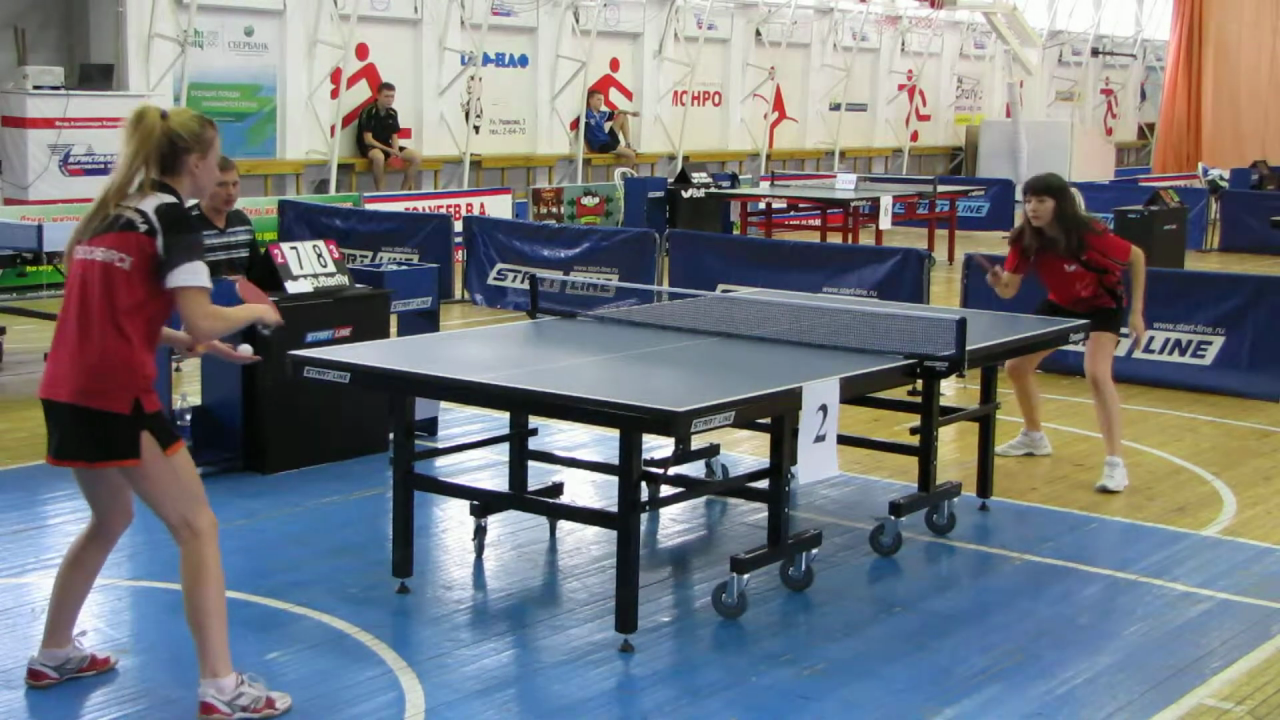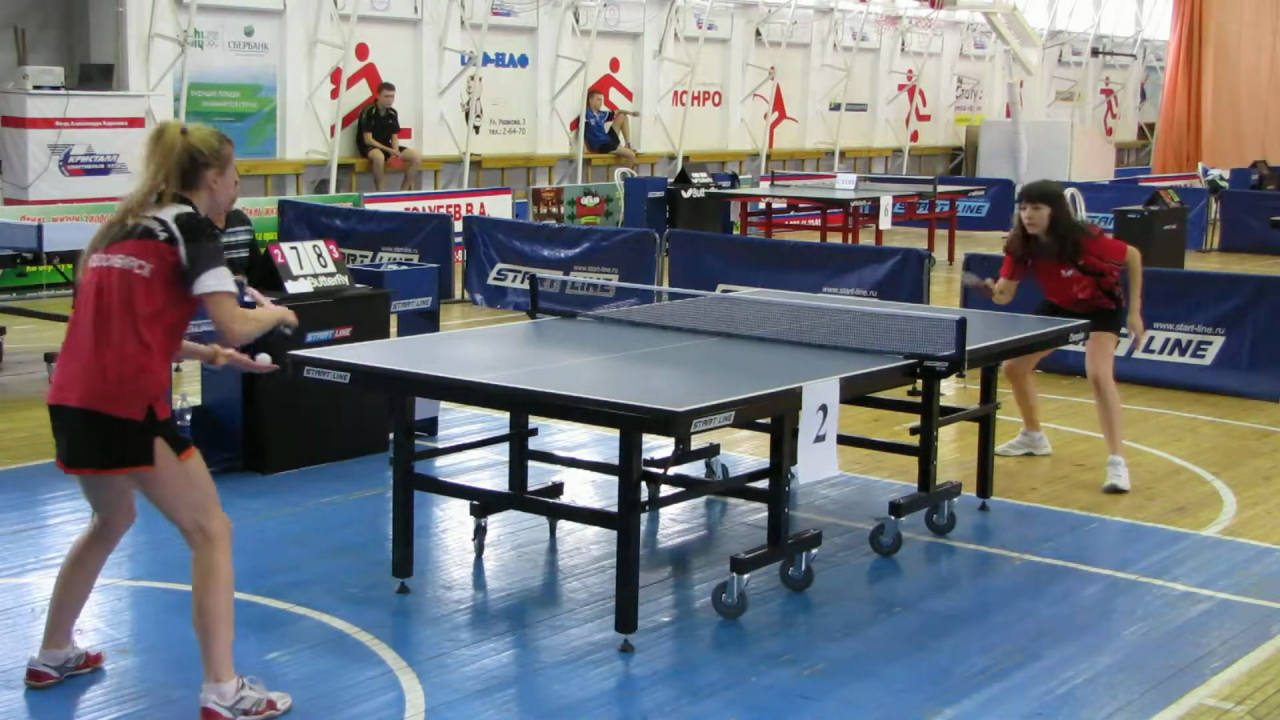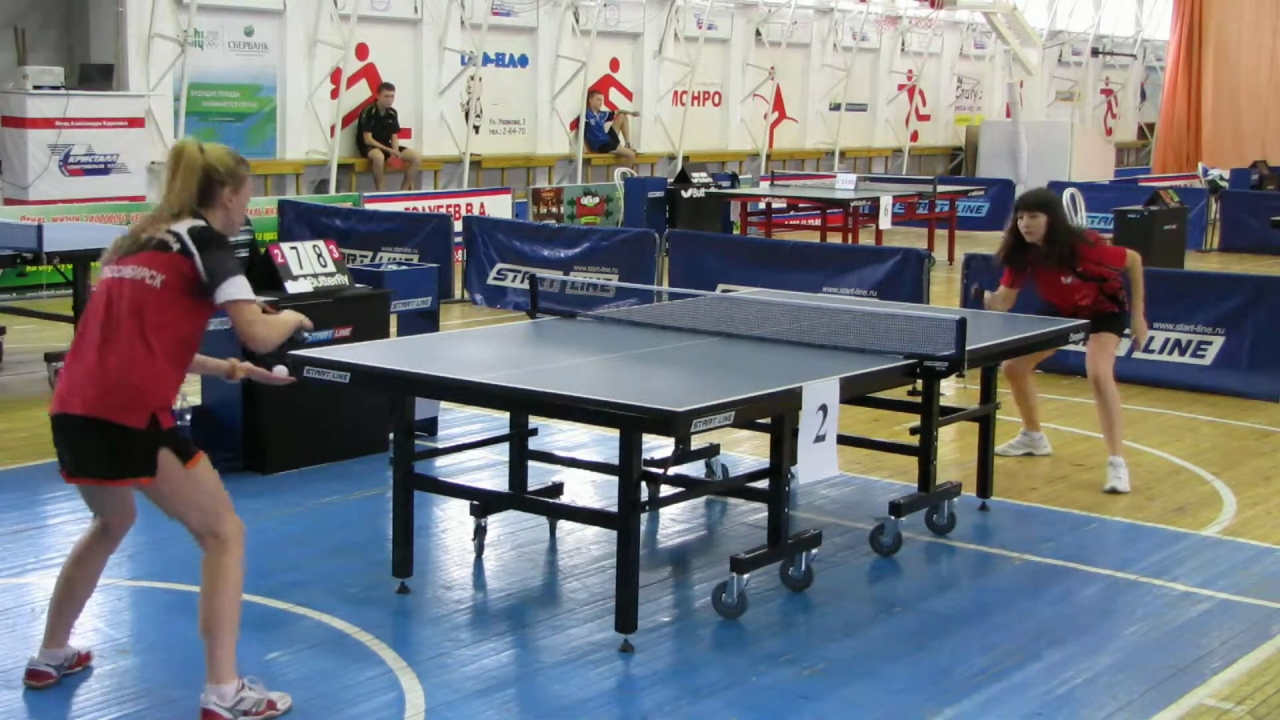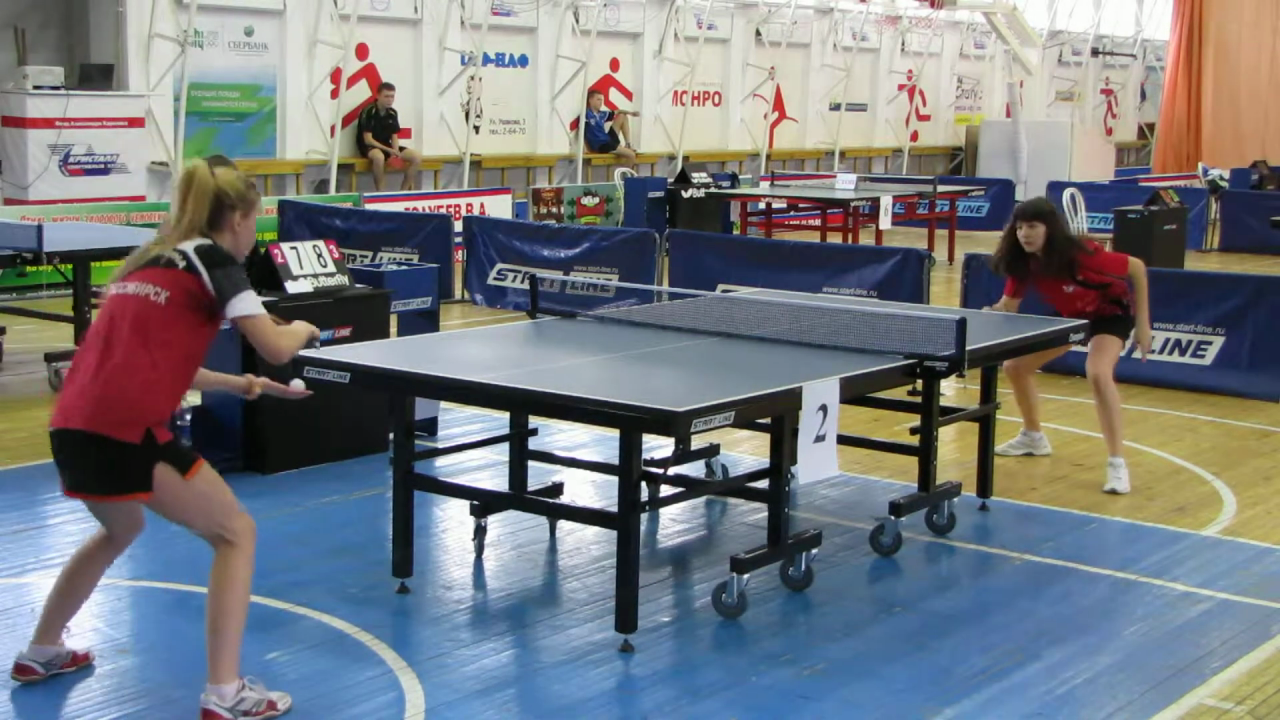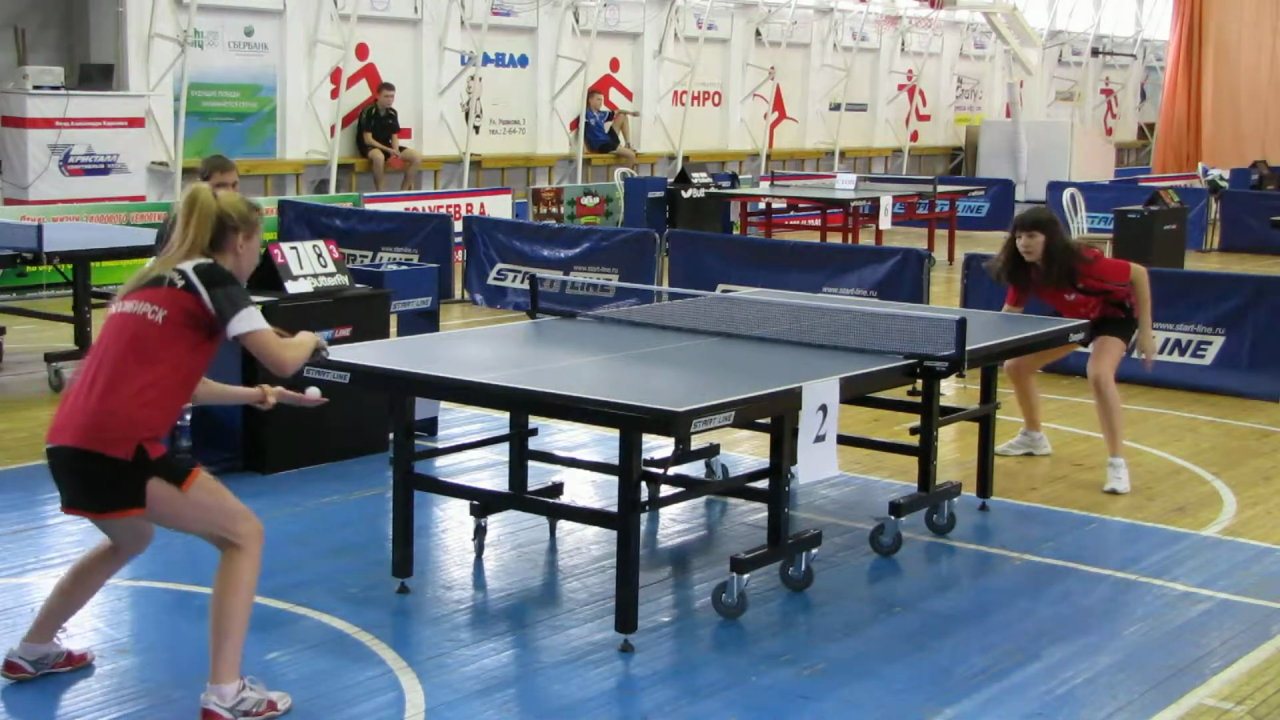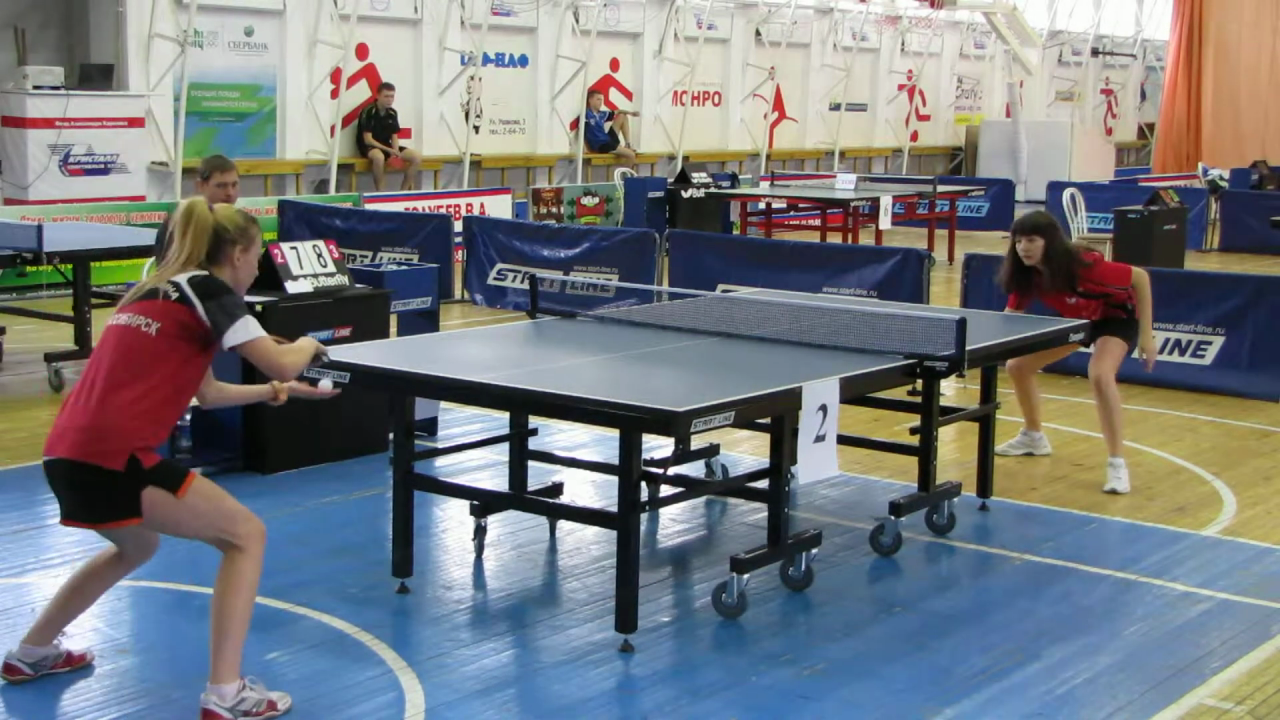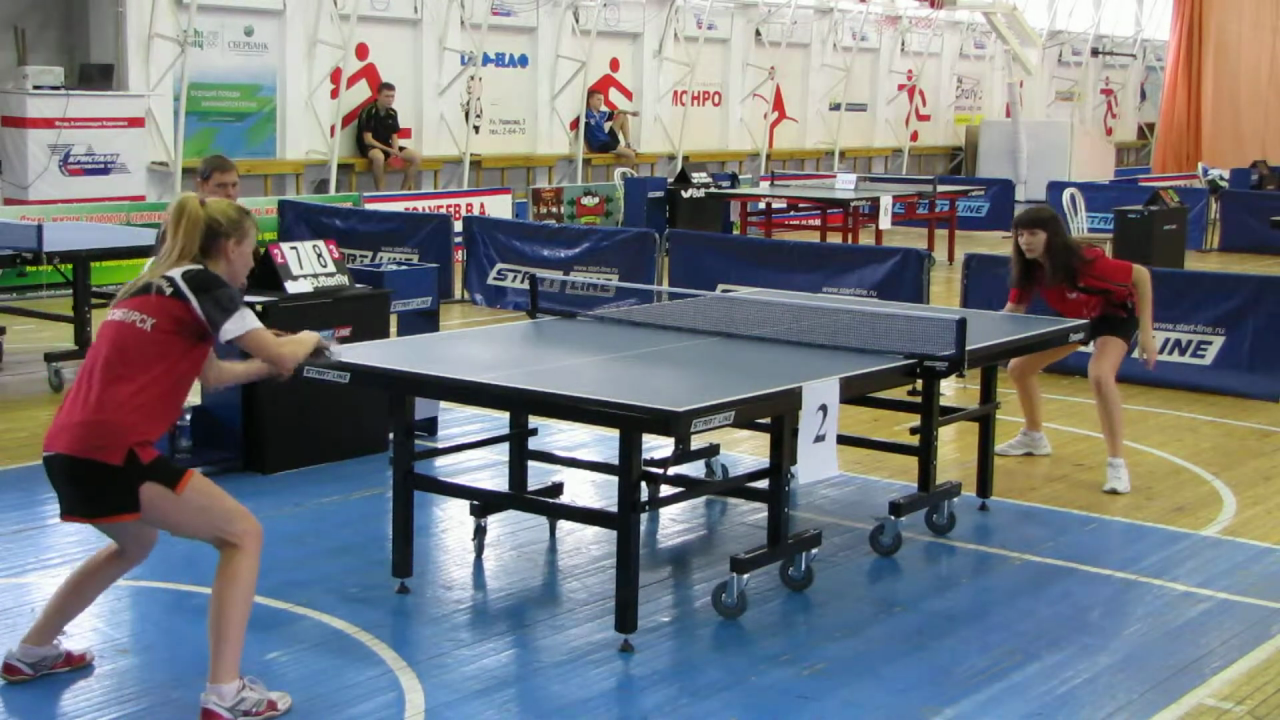
dt=0.1s
person 1, frame 1
left shoulder: (109, 211)
right shoulder: (171, 217)
right elbow: (203, 323)
left wrist: (184, 341)
right wrist: (253, 311)
left hip: (65, 392)
right hip: (117, 397)
left knee: (110, 519)
right knee: (196, 528)
left ankle: (53, 654)
person 1, frame 2
left shoulder: (122, 226)
right shoulder: (189, 227)
right elbow: (237, 328)
left wrist: (202, 352)
right wrist: (272, 311)
left hip: (70, 402)
right hip: (126, 408)
left knee: (113, 520)
right knee: (210, 532)
left ankle: (52, 655)
person 1, frame 3
left shoulder: (137, 240)
right shoulder: (202, 240)
right elbow: (259, 336)
left wrist: (221, 366)
right wrist: (289, 318)
left hip: (73, 410)
right hip: (130, 416)
left knee: (112, 523)
right knee: (223, 534)
left ankle: (50, 655)
person 1, frame 4
left shoulder: (150, 260)
right shoulder: (210, 259)
right elbow: (276, 348)
left wrist: (239, 384)
right wrist: (299, 329)
left hip: (72, 428)
right hip: (126, 433)
left knee: (118, 530)
right knee: (236, 534)
left ankle: (41, 651)
person 1, frame 5
left shoulder: (155, 280)
right shoulder: (210, 278)
right elbow: (281, 361)
left wrist: (252, 395)
right wrist: (306, 339)
left hip: (68, 443)
right hip: (120, 448)
left knee: (129, 539)
right knee: (243, 536)
person 1, frame 6
left shoulder: (153, 292)
right shoulder: (205, 290)
left elbow: (196, 388)
right elbow: (281, 364)
left wrist: (265, 392)
right wrist: (306, 346)
left hip: (66, 455)
right hip: (114, 458)
left knee: (136, 547)
right knee: (245, 537)
person 1, frame 7
left shoulder: (151, 286)
right shoulder: (201, 284)
left elbow: (208, 370)
right elbow: (281, 358)
left wrist: (262, 363)
right wrist: (307, 338)
left hip: (65, 450)
right hip: (111, 454)
left knee: (135, 543)
right knee: (242, 535)
person 2, frame 1
left shoulder: (1090, 235)
right shoulder: (1025, 238)
left elbow: (1137, 257)
right elbow: (1009, 291)
left wrist: (1136, 312)
right wrist: (998, 281)
left hip: (1102, 306)
right hip: (1059, 305)
left knee: (1097, 374)
right knee: (1015, 367)
left ankle: (1115, 463)
right ankle: (1033, 436)
person 2, frame 2
left shoulder: (1084, 240)
right shoulder: (1021, 246)
left elbow: (1133, 257)
right elbow: (1004, 294)
left wrist: (1134, 312)
right wrist: (993, 291)
left hip: (1101, 307)
right hip: (1058, 308)
left knee: (1099, 374)
right knee: (1013, 367)
left ankle: (1117, 462)
right ankle: (1033, 435)
person 2, frame 3
left shoulder: (1082, 246)
right shoulder: (1020, 253)
left elbow: (1133, 260)
right elbow: (1006, 300)
left wrist: (1138, 315)
right wrist: (993, 302)
left hip: (1104, 310)
right hip: (1062, 311)
left knee: (1099, 374)
right knee: (1012, 367)
left ankle: (1117, 464)
right ankle: (1033, 435)
person 2, frame 4
left shoulder: (1083, 255)
right shoulder: (1022, 261)
left elbow: (1137, 267)
right elbow: (1007, 307)
left wrist: (1142, 323)
left hip: (1111, 313)
right hip: (1069, 316)
left knee: (1098, 374)
right knee: (1014, 366)
left ankle: (1117, 464)
right ankle: (1033, 436)
person 2, frame 5
left shoulder: (1083, 263)
right shoulder: (1024, 270)
left elbow: (1139, 274)
right elbow: (1010, 314)
left wrist: (1145, 330)
left hip: (1114, 316)
right hip: (1073, 318)
left knee: (1099, 376)
right knee: (1015, 366)
left ankle: (1117, 465)
right ankle: (1033, 436)
person 2, frame 6
left shoulder: (1083, 266)
right shoulder: (1025, 274)
left elbow: (1140, 277)
left wrist: (1146, 332)
left hip: (1115, 316)
right hip: (1074, 319)
left knee: (1100, 376)
right knee: (1017, 367)
left ankle: (1117, 465)
right ankle: (1033, 436)
person 2, frame 7
left shoulder: (1084, 262)
right shoulder: (1028, 269)
left elbow: (1141, 275)
right elbow: (1012, 313)
left wrist: (1146, 331)
left hip: (1115, 315)
right hip: (1073, 318)
left knee: (1100, 377)
right knee: (1019, 368)
left ankle: (1117, 464)
right ankle: (1033, 436)
